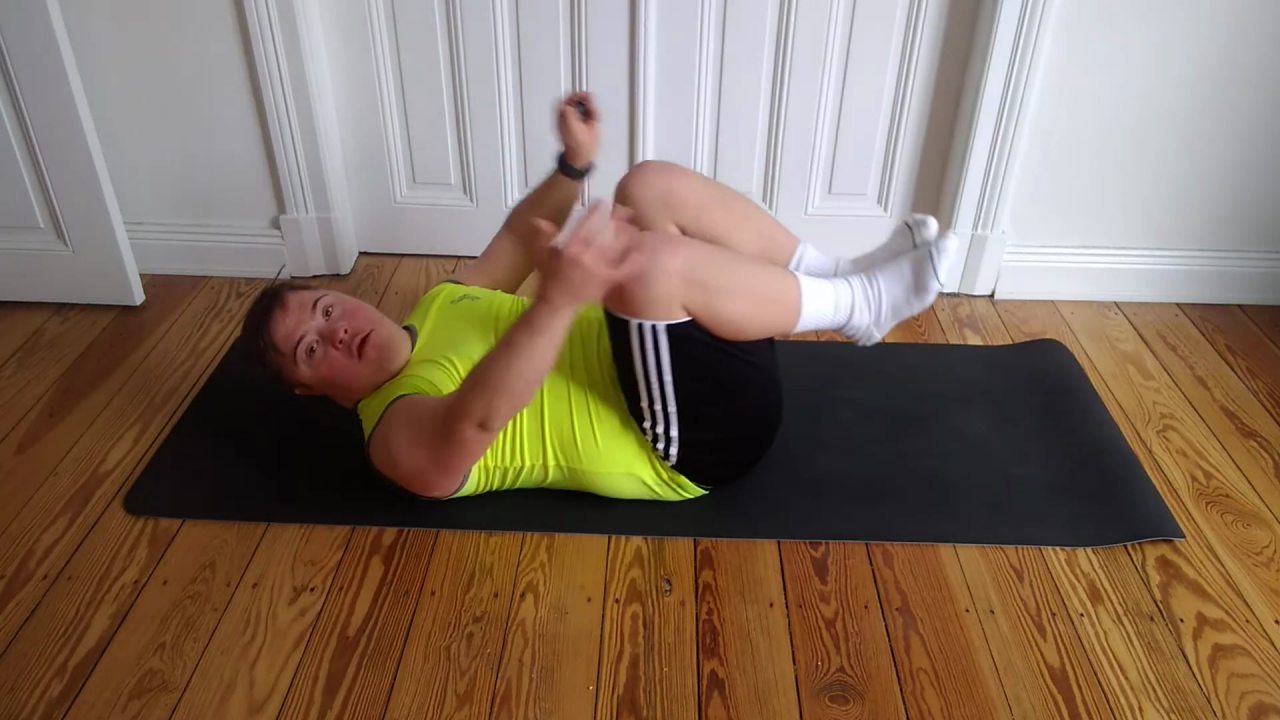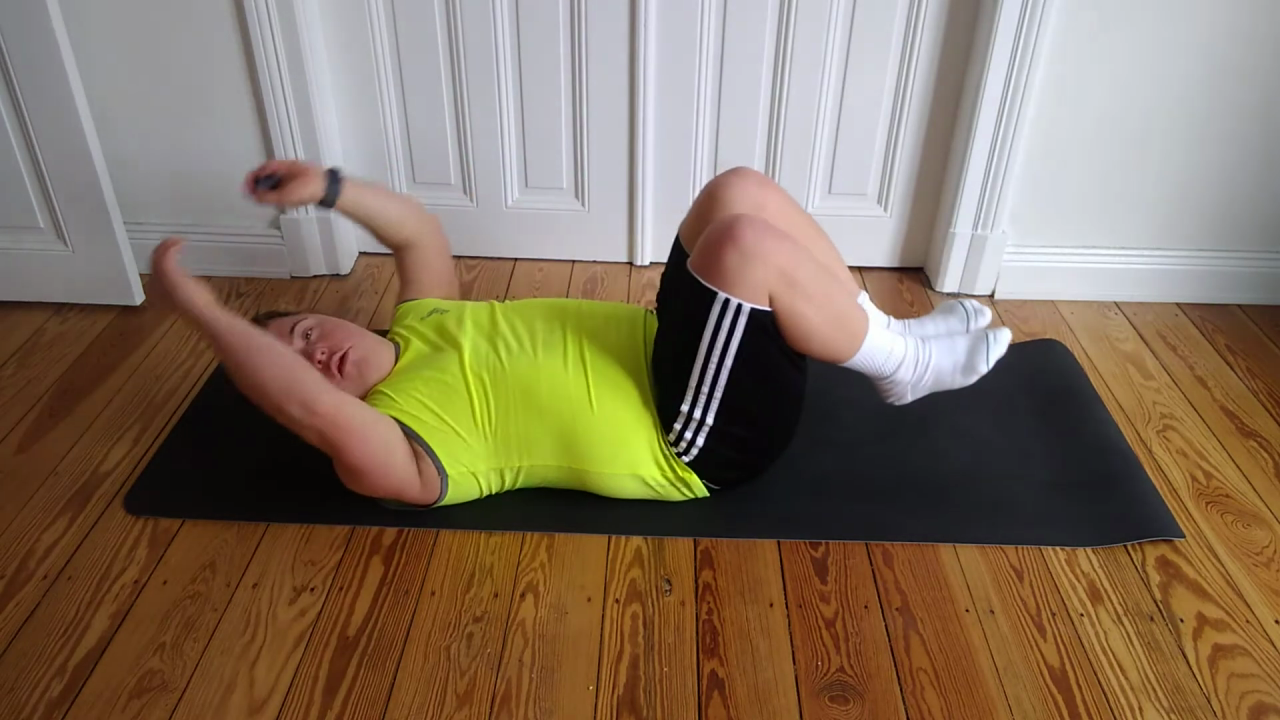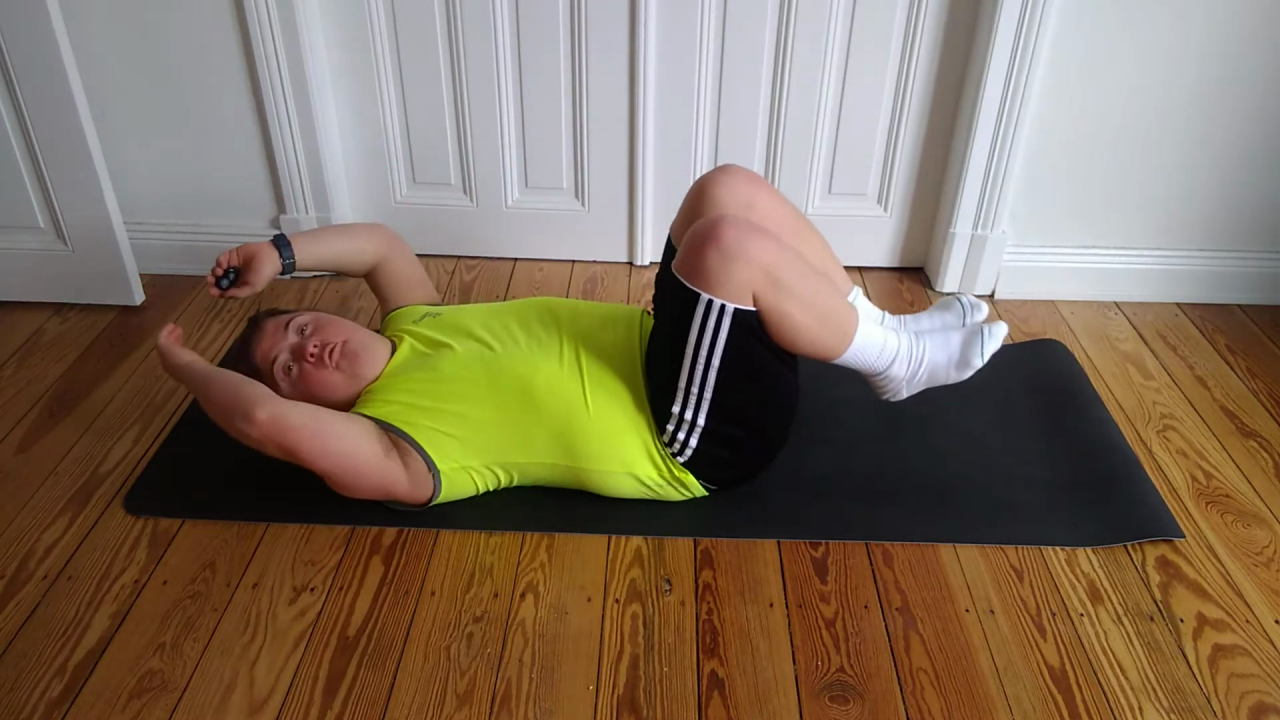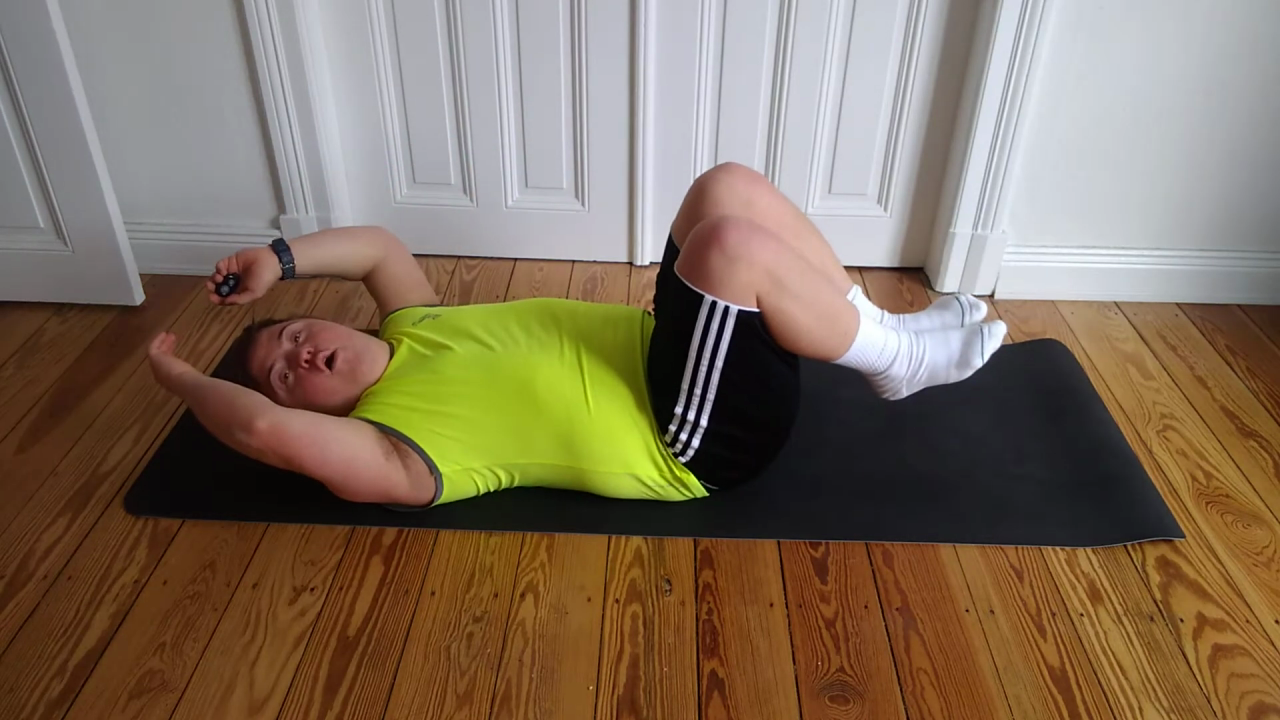
dt=0.5s
person 1, frame 1
left shoulder: (439, 310)
right shoulder: (401, 439)
left elbow: (521, 235)
right elbow: (484, 413)
left wrist: (573, 163)
right wrist: (565, 290)
right hip: (694, 446)
left knee: (650, 188)
right knee: (644, 262)
left ankle: (838, 281)
right ankle: (857, 309)
person 1, frame 2
left shoulder: (416, 328)
right shoulder: (380, 445)
left elbow: (420, 230)
right elbow: (308, 402)
left wrist: (324, 187)
right wrist: (196, 304)
left hip: (656, 358)
right hip: (691, 443)
left knee: (741, 191)
right knee: (748, 243)
left ankle: (881, 338)
right ankle: (902, 364)
person 1, frame 3
left shoulder: (411, 330)
right shoulder: (377, 451)
left elbow: (379, 242)
right elbow: (265, 420)
left wrist: (279, 252)
right wrist: (181, 364)
left hip: (657, 351)
right hip: (690, 438)
left knee: (729, 189)
right knee: (731, 242)
left ankle: (881, 336)
right ankle: (899, 358)
person 1, frame 4
left shoulder: (411, 332)
right shoulder: (380, 451)
left elbow: (378, 247)
right elbow: (262, 430)
left wrist: (278, 256)
right wrist: (176, 375)
left hip: (658, 348)
right hip: (694, 441)
left knee: (730, 189)
right knee: (735, 245)
left ankle: (877, 334)
right ankle: (899, 357)
